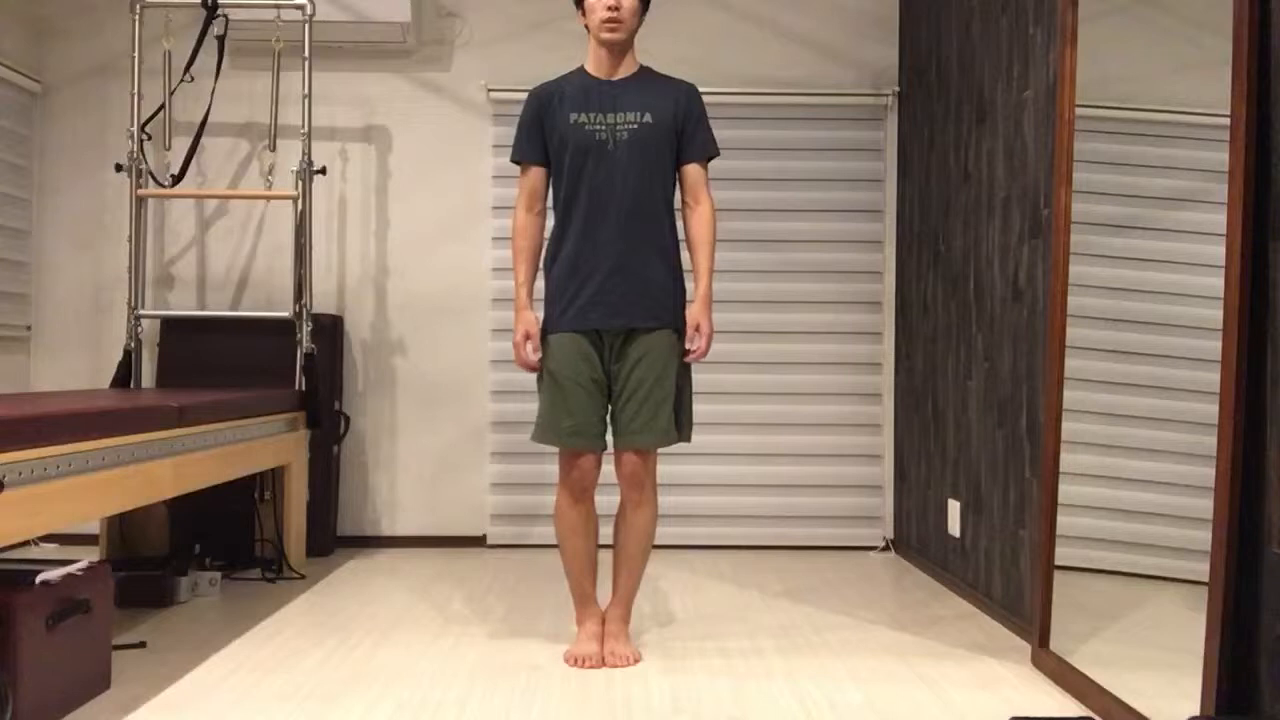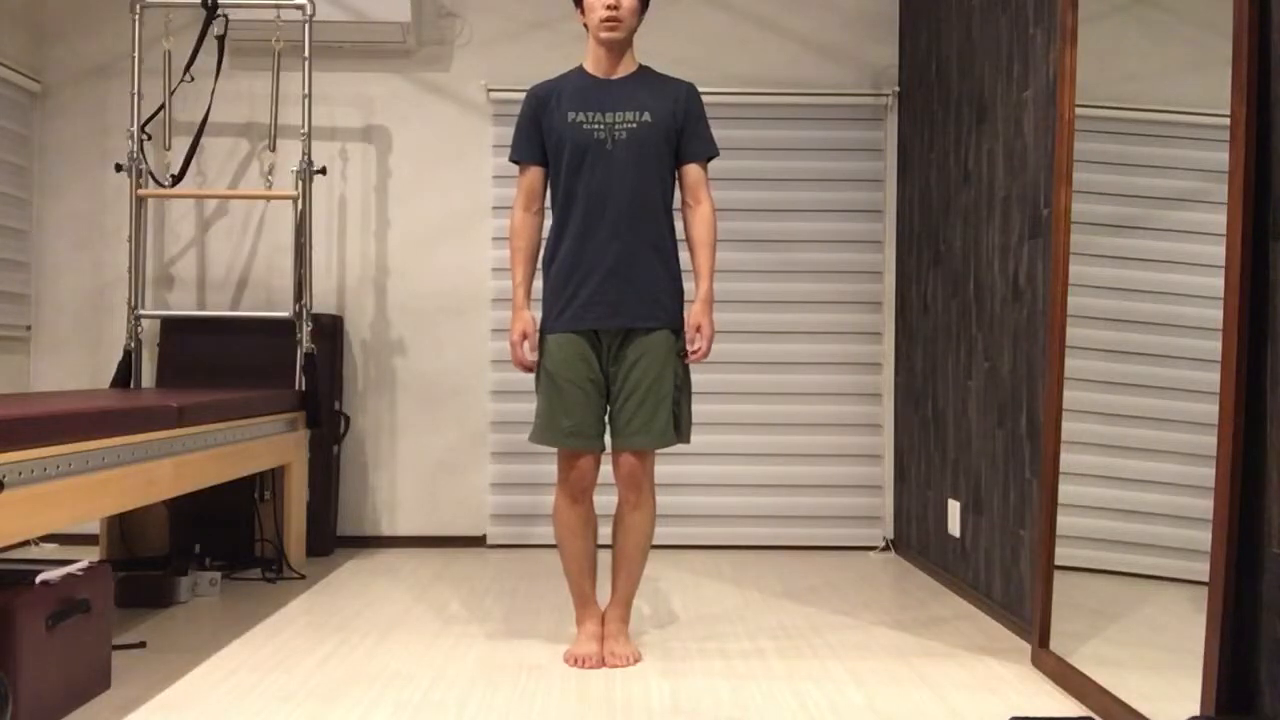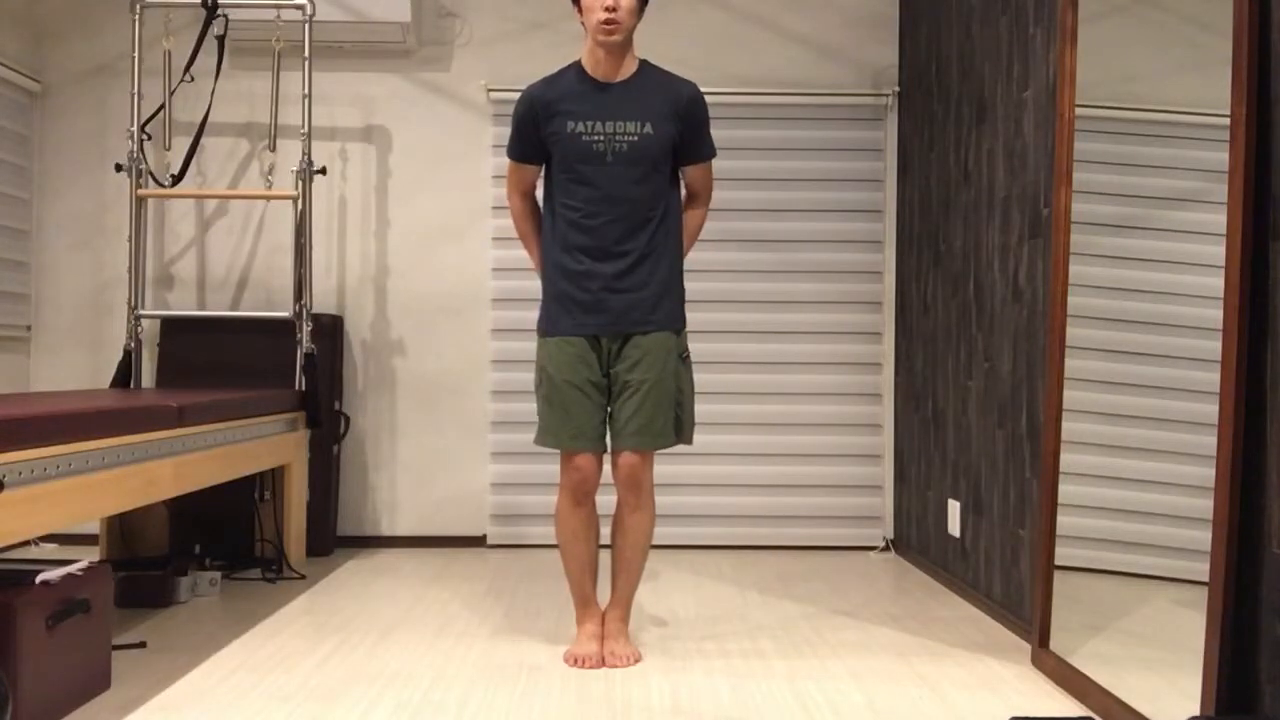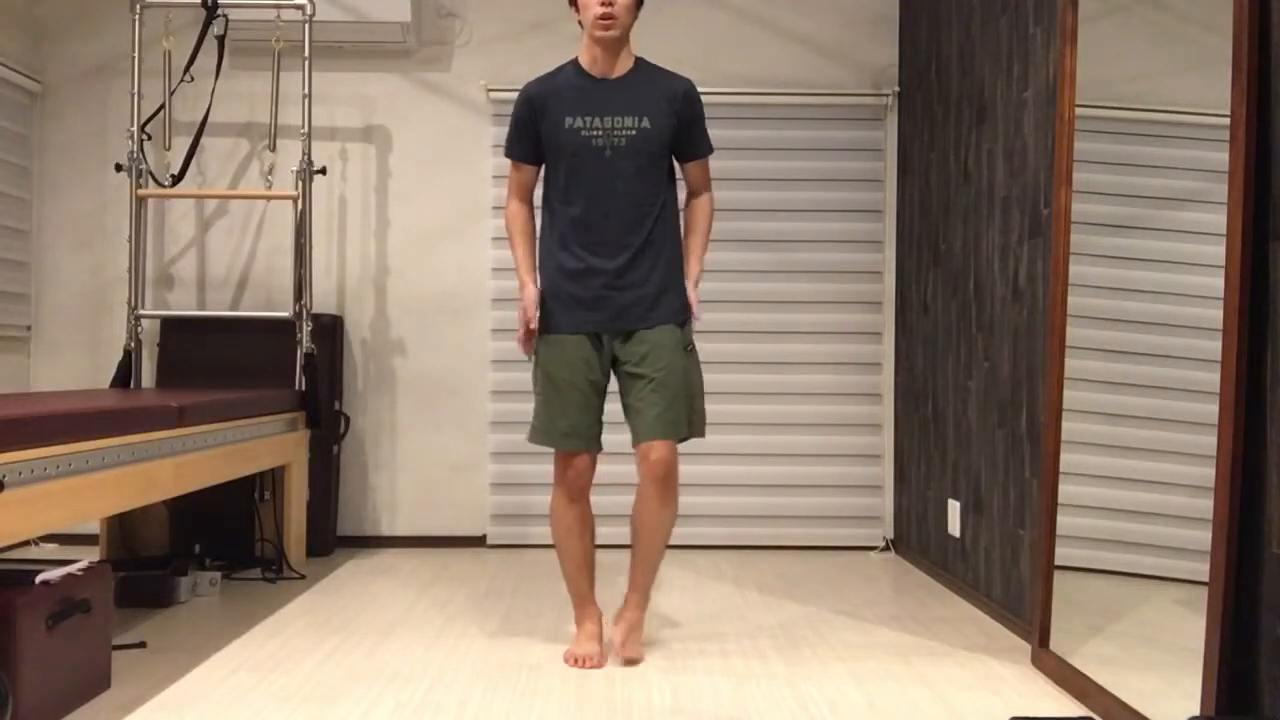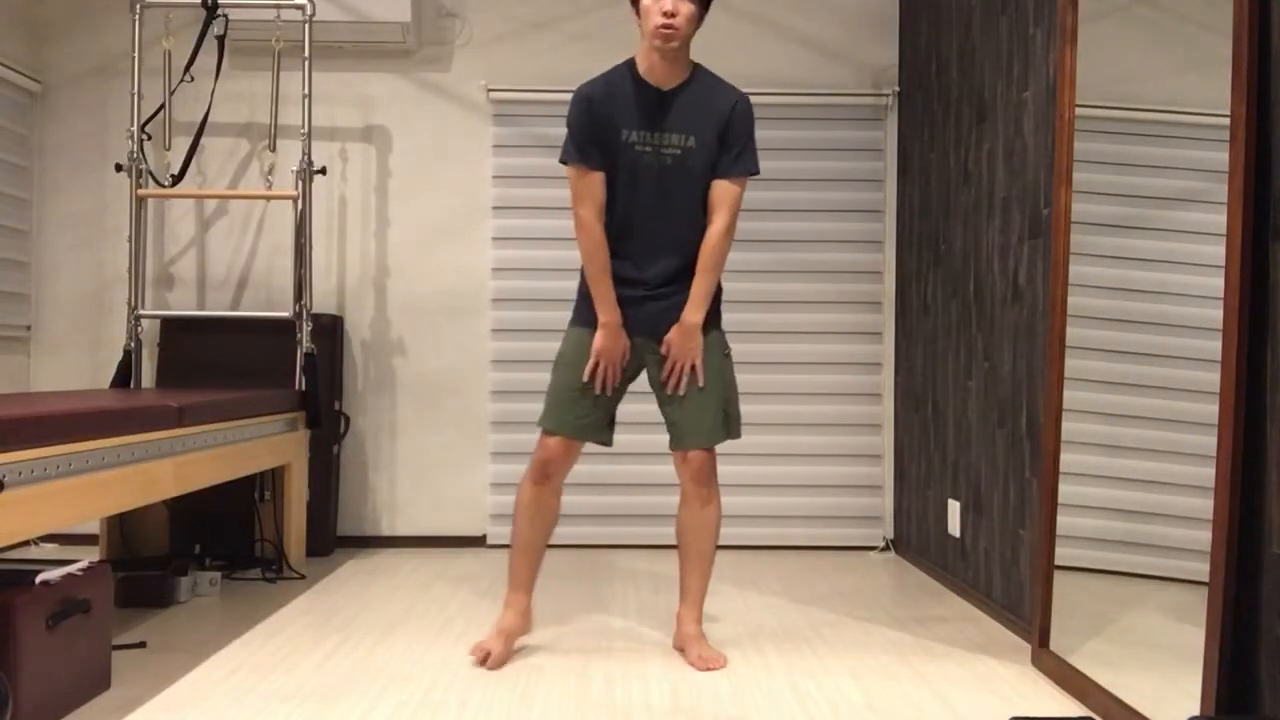
dt=1s
person 1, frame 1
left shoulder: (677, 100)
right shoulder: (548, 101)
left elbow: (697, 201)
right elbow: (529, 208)
left wrist: (701, 296)
right wrist: (522, 304)
left hip: (652, 316)
right hip: (571, 315)
left knee: (636, 470)
right knee: (576, 471)
left ankle: (620, 618)
right ankle: (586, 617)
person 1, frame 2
left shoulder: (676, 98)
right shoulder: (546, 100)
left elbow: (698, 201)
right elbow: (527, 207)
left wrist: (703, 296)
right wrist: (520, 303)
left hip: (651, 316)
right hip: (569, 315)
left knee: (635, 471)
right knee: (575, 473)
left ankle: (619, 619)
right ankle: (585, 617)
person 1, frame 3
left shoulder: (679, 99)
right shoulder: (543, 100)
left elbow: (698, 195)
right elbow: (521, 194)
left wrist: (658, 267)
right wrist: (553, 272)
left hip: (651, 320)
right hip: (569, 320)
left knee: (634, 473)
right knee: (579, 474)
left ankle: (619, 619)
right ankle: (585, 619)
person 1, frame 4
left shoulder: (674, 94)
right shoulder: (542, 97)
left elbow: (699, 191)
right elbow: (519, 197)
left wrist: (690, 277)
right wrist: (527, 282)
left hip: (654, 313)
right hip: (568, 315)
left knee: (658, 463)
right knee: (572, 472)
left ankle: (634, 608)
right ankle: (585, 618)
person 1, frame 5
left shoulder: (727, 107)
right shoulder: (597, 100)
left elbow: (721, 222)
right elbow: (588, 217)
left wrist: (692, 322)
right wrist: (610, 321)
left hip: (687, 315)
right hip: (603, 312)
left knee: (698, 467)
right knee: (550, 456)
left ankle: (689, 623)
right ankle: (516, 609)
